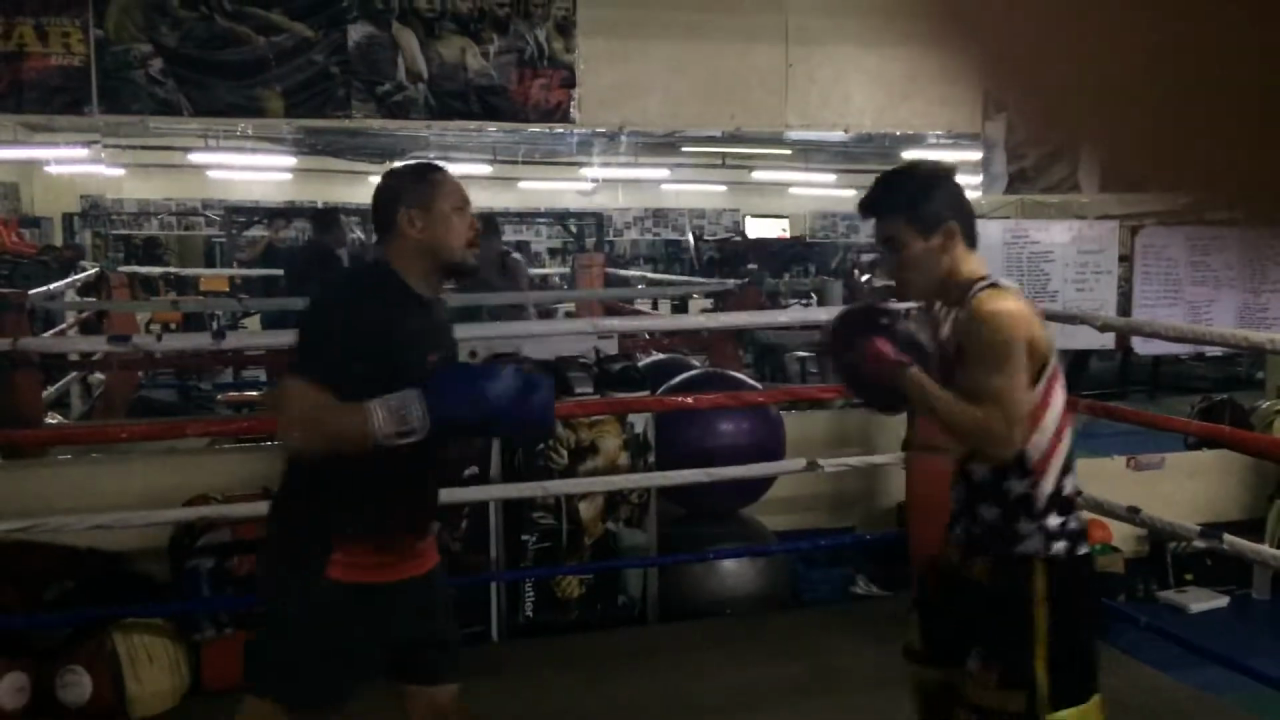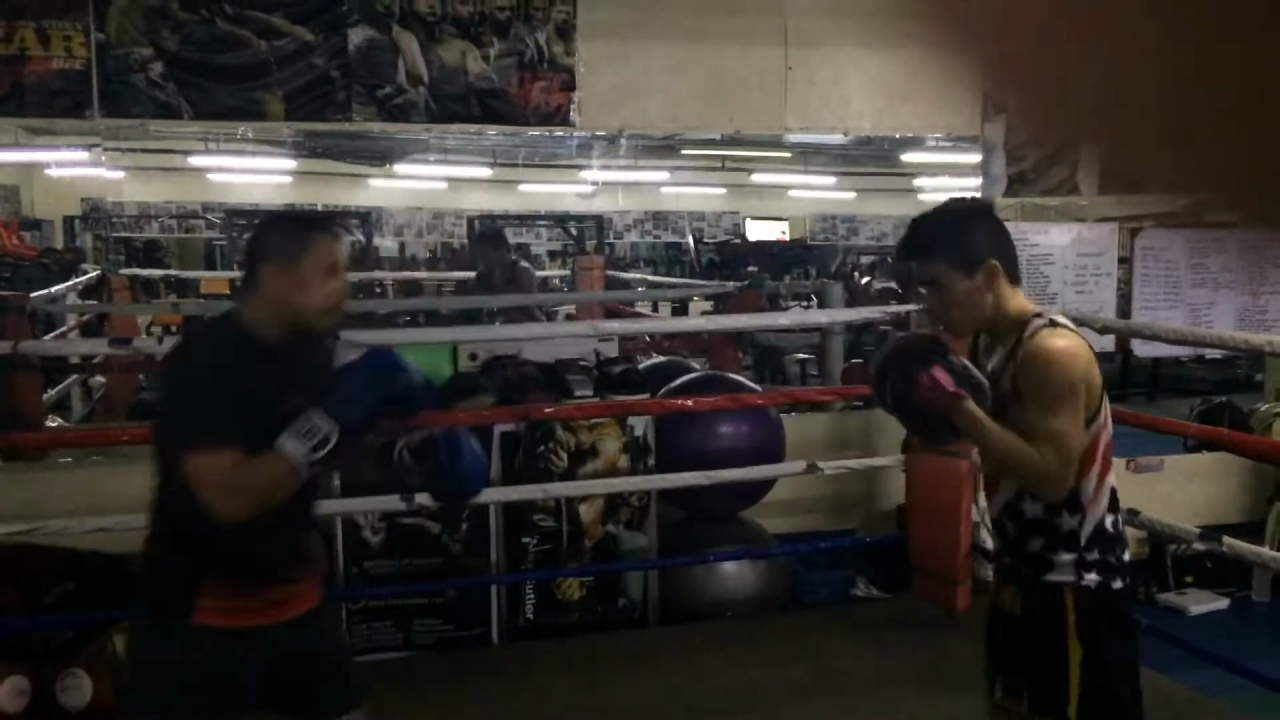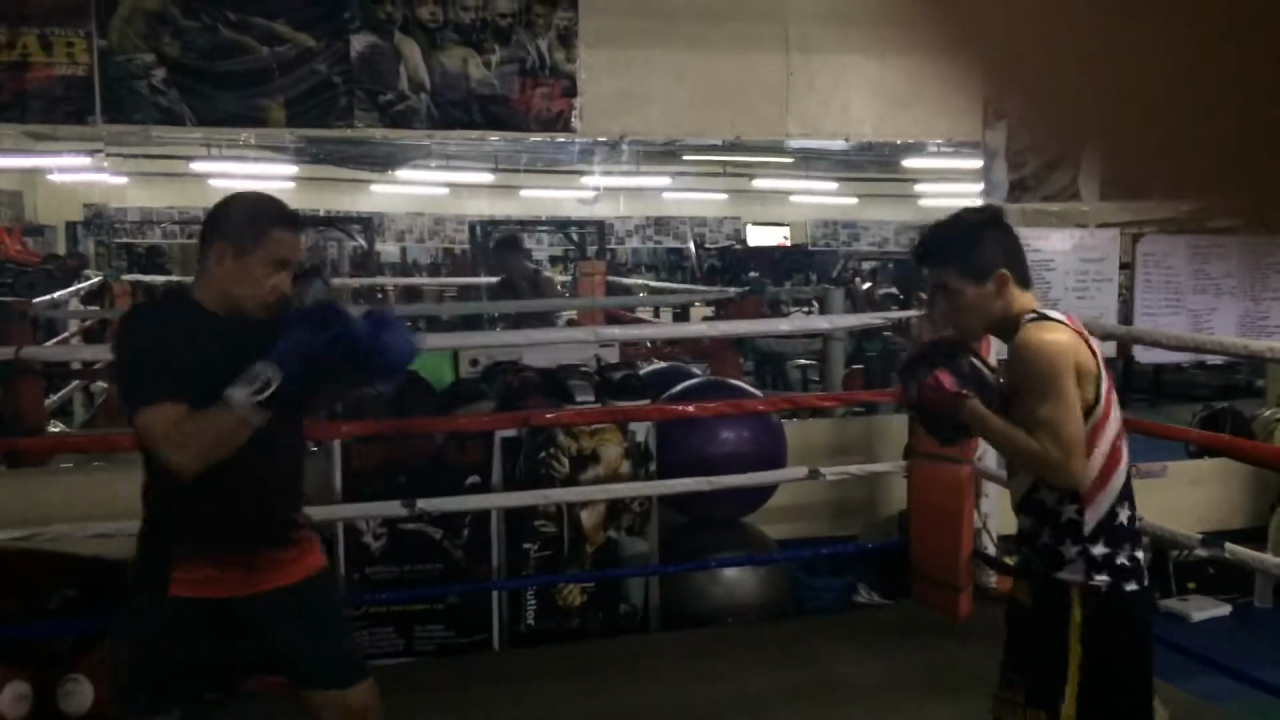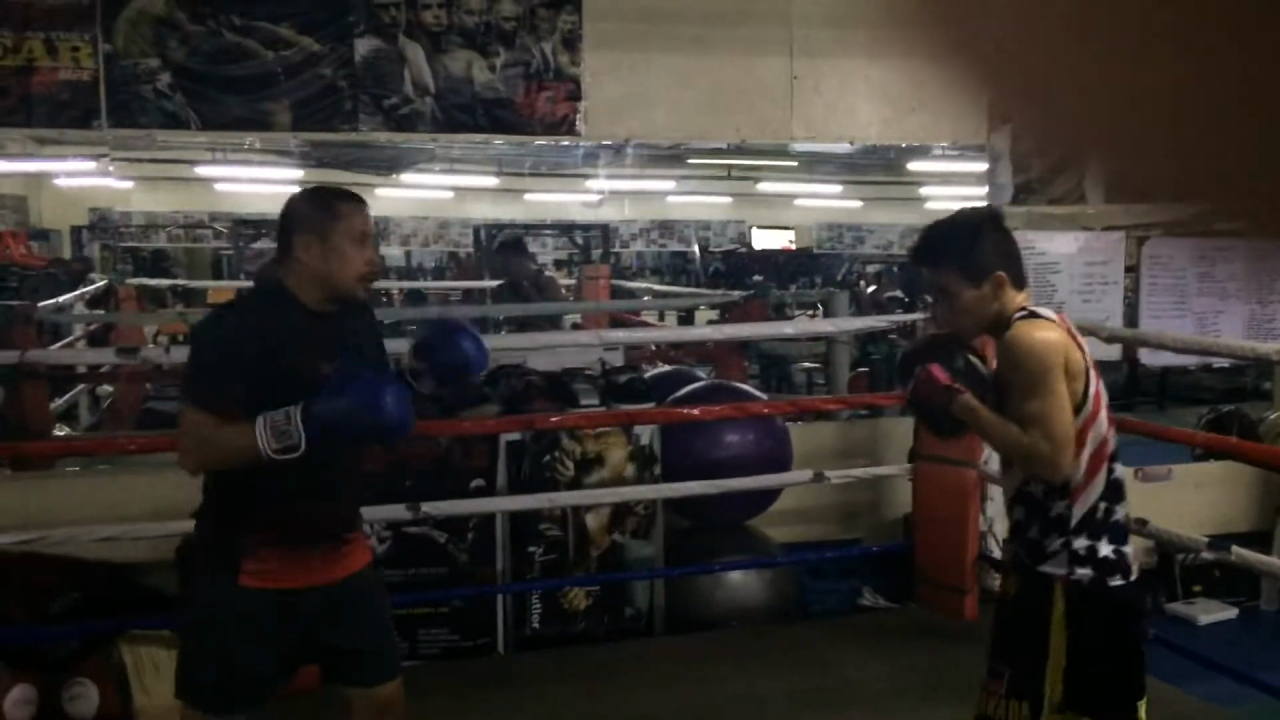
dt=0.3s
person 1, frame 1
left shoulder: (424, 309)
right shoulder: (354, 304)
right elbow: (301, 430)
left wrist: (501, 409)
right wrist: (421, 409)
left hip: (407, 551)
right hip: (327, 557)
person 1, frame 2
left shoulder: (312, 348)
right shoulder: (203, 364)
right elbow: (229, 496)
right wrist: (330, 418)
left hip: (291, 594)
right hip: (199, 613)
person 1, frame 3
left shoulder: (280, 321)
right shoulder: (152, 331)
right elbow: (185, 450)
left wrist: (375, 348)
right wrist: (273, 371)
left hip: (288, 565)
right hip: (188, 581)
person 1, frame 4
left shoulder: (354, 322)
right shoulder: (239, 327)
right elbow: (196, 450)
right wrist: (312, 420)
left hip: (339, 555)
right hip: (253, 567)
person 2, frame 1
left shoulder: (995, 314)
right shoulder: (953, 312)
left elbow: (1001, 437)
left wrist: (903, 371)
right wrist: (888, 362)
left hip: (1034, 557)
right hip: (978, 542)
person 2, frame 2
left shoulder: (1051, 351)
right shoulder: (986, 342)
left elbow: (1055, 476)
left wrist: (957, 407)
right wrist: (940, 401)
left hip: (1073, 587)
right hip: (1025, 575)
person 2, frame 3
left shoulder: (1041, 344)
right shoulder: (1044, 335)
left elbow: (1064, 466)
left wrist: (965, 407)
right wrist: (963, 402)
left hip: (1085, 583)
right hip: (1061, 570)
person 2, frame 4
left shoulder: (1030, 342)
right shoulder: (1044, 332)
left elbow: (1051, 458)
left wrist: (957, 400)
right wrist: (970, 396)
left hip: (1066, 576)
right hip: (1093, 566)
